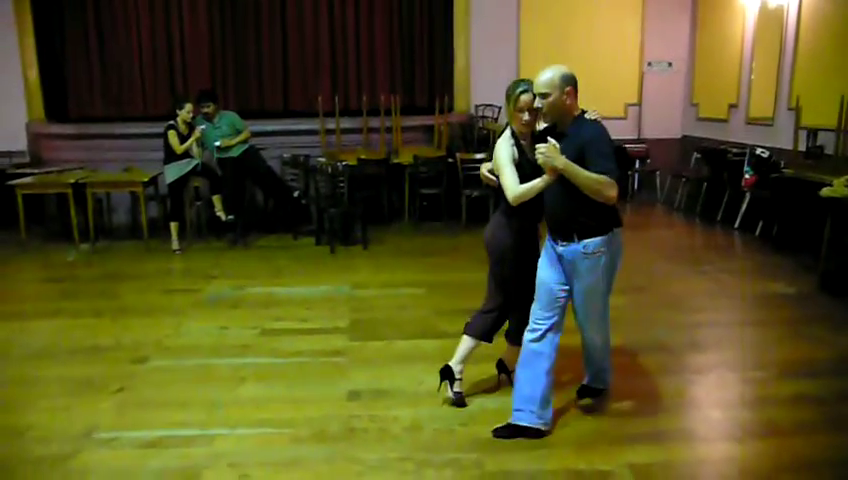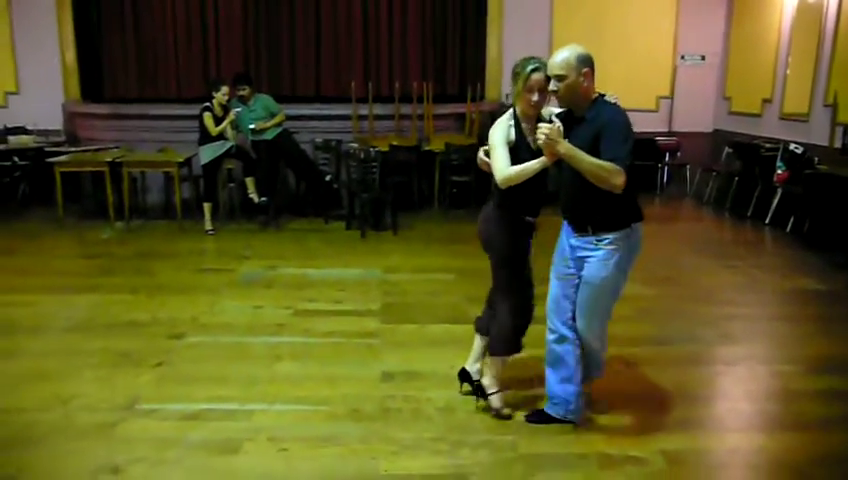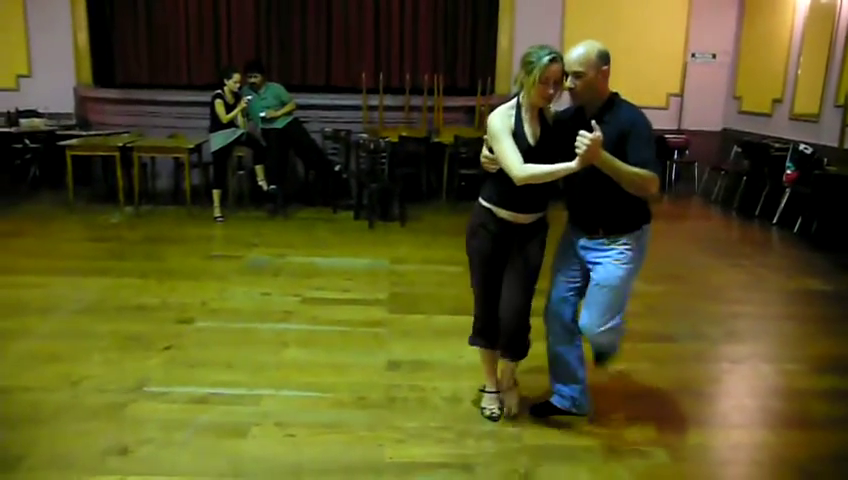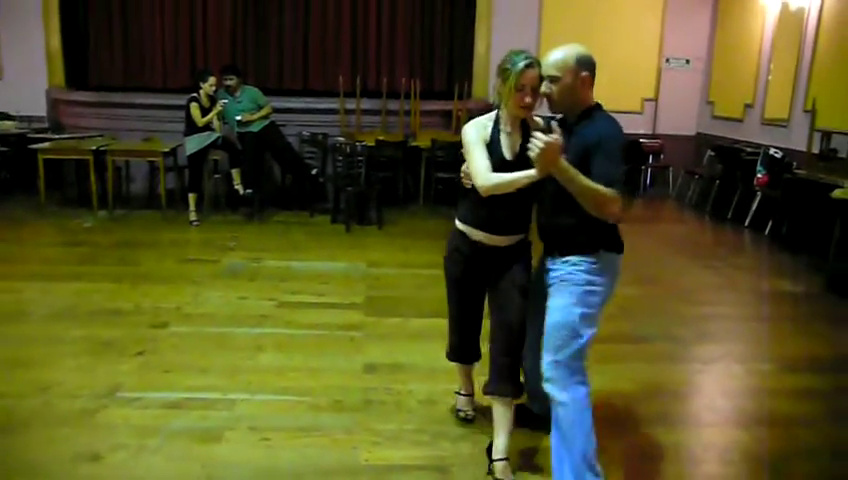
dt=0.5s
person 1, frame 1
left shoulder: (593, 134)
right shoulder: (547, 134)
left elbow: (610, 192)
left wrist: (562, 163)
left hip: (593, 244)
right hip: (555, 243)
left knee: (591, 322)
right knee: (541, 324)
left ankle: (598, 380)
right ankle: (531, 416)
person 1, frame 2
left shoulder: (611, 119)
right shoulder: (564, 120)
left elbow: (615, 180)
left wrist: (563, 148)
left hip: (612, 237)
right hip: (573, 232)
left knee: (588, 323)
right knee: (559, 320)
left ankle: (589, 370)
right ankle: (563, 404)
person 1, frame 3
left shoulder: (630, 121)
right shoulder: (566, 119)
left elbow: (650, 186)
left wrist: (601, 157)
right wrist: (497, 158)
left hip: (619, 240)
right hip: (577, 233)
left knee: (594, 325)
right knee: (558, 315)
left ankle: (607, 341)
right ankle: (569, 396)
person 1, frame 4
left shoulder: (604, 133)
right shoulder: (564, 127)
left elbow: (611, 208)
right elbow: (550, 186)
left wrist: (557, 165)
left hip: (587, 264)
right hip: (559, 257)
left knee: (561, 371)
right knee: (533, 339)
right ankle: (542, 407)
person 2, frame 1
left shoulder: (537, 137)
right shoulder: (506, 146)
right elbow: (514, 194)
right wrist: (550, 175)
left hip: (517, 230)
right hip: (511, 232)
left knee: (498, 303)
right knee: (524, 301)
left ankle: (455, 366)
right ankle: (511, 364)
person 2, frame 2
left shoulder: (547, 122)
right shoulder: (502, 128)
right elbow: (504, 177)
right wrist: (545, 160)
left hip: (522, 224)
right hip: (502, 223)
left knee: (503, 299)
right knee: (518, 304)
left ankle: (474, 369)
right ankle: (490, 381)
person 2, frame 3
left shoulder: (554, 117)
right shoulder: (500, 118)
right elbow: (519, 173)
right wrist: (576, 165)
left hip: (531, 229)
right hip: (490, 223)
left knee: (515, 312)
right knee: (488, 306)
left ankle: (509, 378)
right ankle: (491, 384)
person 2, frame 4
left shoulder: (541, 130)
right shoulder: (477, 128)
right elbow: (485, 183)
right wrist: (537, 171)
left hip: (514, 252)
right hip: (467, 246)
left knee: (508, 343)
right knee: (463, 326)
right ankle: (465, 389)
person 3, frame 1
left shoulder: (190, 125)
right shoulder: (171, 128)
right elbow: (178, 150)
right wrist: (193, 138)
left hip: (189, 161)
right hip: (174, 166)
left knee: (214, 176)
right knee: (176, 202)
left ankle: (219, 211)
right ankle: (174, 240)
person 3, frame 2
left shoulder: (225, 108)
right shoulder: (206, 109)
right elbow: (213, 132)
left wrist: (233, 142)
right wrist: (228, 120)
left hip: (223, 143)
right hip: (208, 147)
left knee: (248, 158)
right knee: (210, 183)
left ankle: (252, 192)
right ankle: (207, 220)
person 3, frame 3
left shoulder: (237, 96)
right shoulder: (218, 97)
right elbow: (224, 119)
left wrist: (244, 131)
right wrist: (240, 107)
left hip: (234, 131)
right hip: (219, 135)
left knee: (258, 146)
right knee: (220, 170)
left ankle: (261, 180)
right ankle: (216, 207)
person 3, frame 4
left shoulder: (212, 99)
right shoulder: (193, 100)
right elbow: (200, 122)
left wrist: (219, 135)
right wrist: (216, 111)
left hip: (209, 134)
right hip: (195, 138)
left knee: (234, 149)
right knee: (195, 174)
left ankle: (237, 184)
right ankle: (192, 211)
person 4, frame 1
left shoulder: (229, 116)
right shoulder: (199, 122)
left elbow: (247, 132)
left wrist: (232, 142)
left hip: (244, 151)
right hip: (226, 159)
left knee: (267, 176)
right knee: (233, 192)
left ankle: (291, 202)
right ankle: (240, 227)
person 4, frame 2
left shoulder: (264, 100)
right shoulder: (234, 105)
left elbow: (282, 115)
left wrist: (267, 125)
left hip: (277, 134)
right hip: (259, 142)
left knee: (299, 158)
right knee: (267, 172)
left ankle: (322, 184)
right ankle: (271, 208)
person 4, frame 3
left shoulder: (275, 88)
right shoulder: (245, 92)
left elbow: (292, 104)
left wrist: (277, 113)
left hip: (288, 122)
right hip: (269, 130)
left knee: (308, 146)
right knee: (276, 159)
left ankle: (330, 174)
right ankle: (278, 194)
person 4, frame 4
left shoulder: (251, 92)
right shoulder: (221, 96)
left elbow: (269, 108)
left wrist: (254, 117)
left hip: (264, 126)
right hip: (245, 133)
left knee: (284, 150)
right knee: (252, 161)
left ankle: (307, 178)
right ankle: (257, 198)
